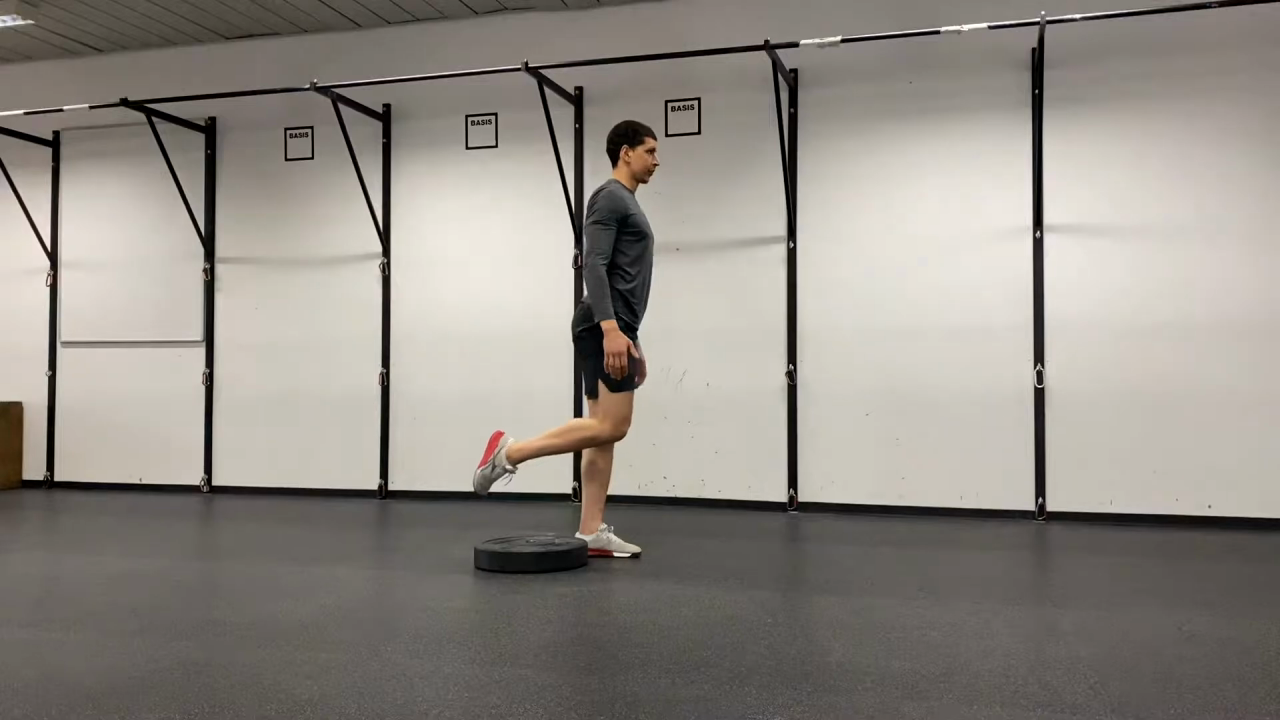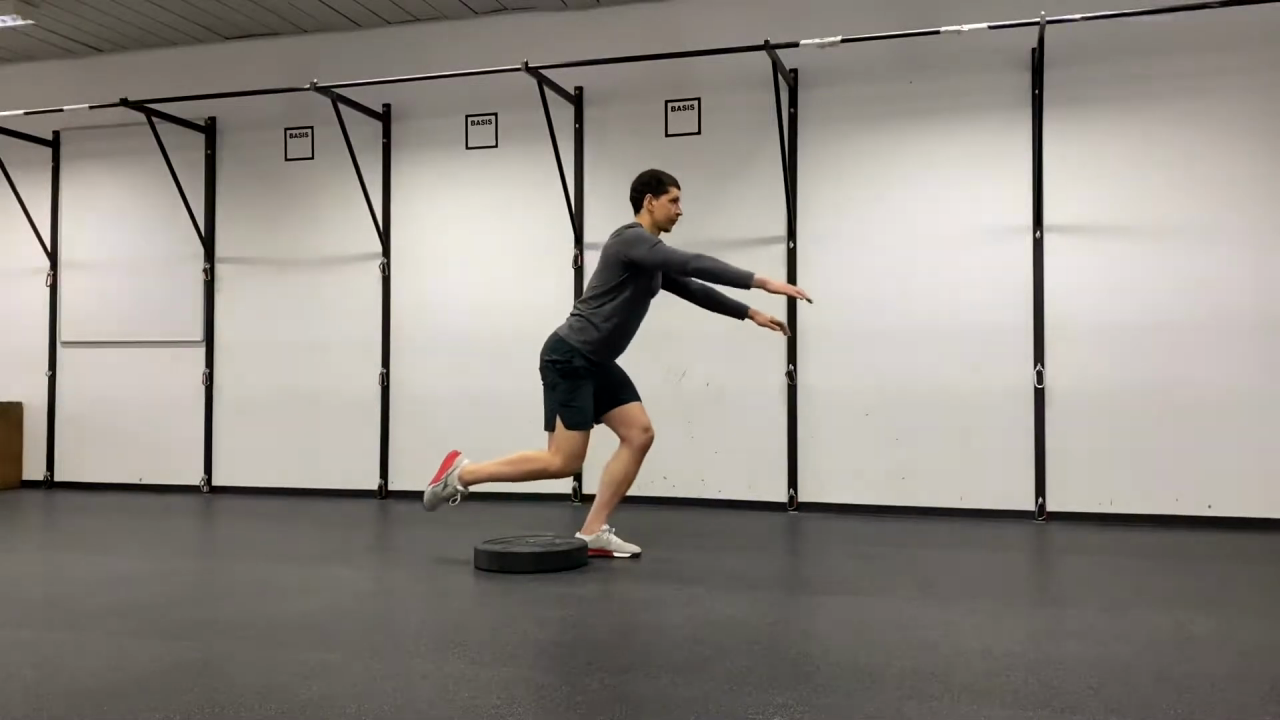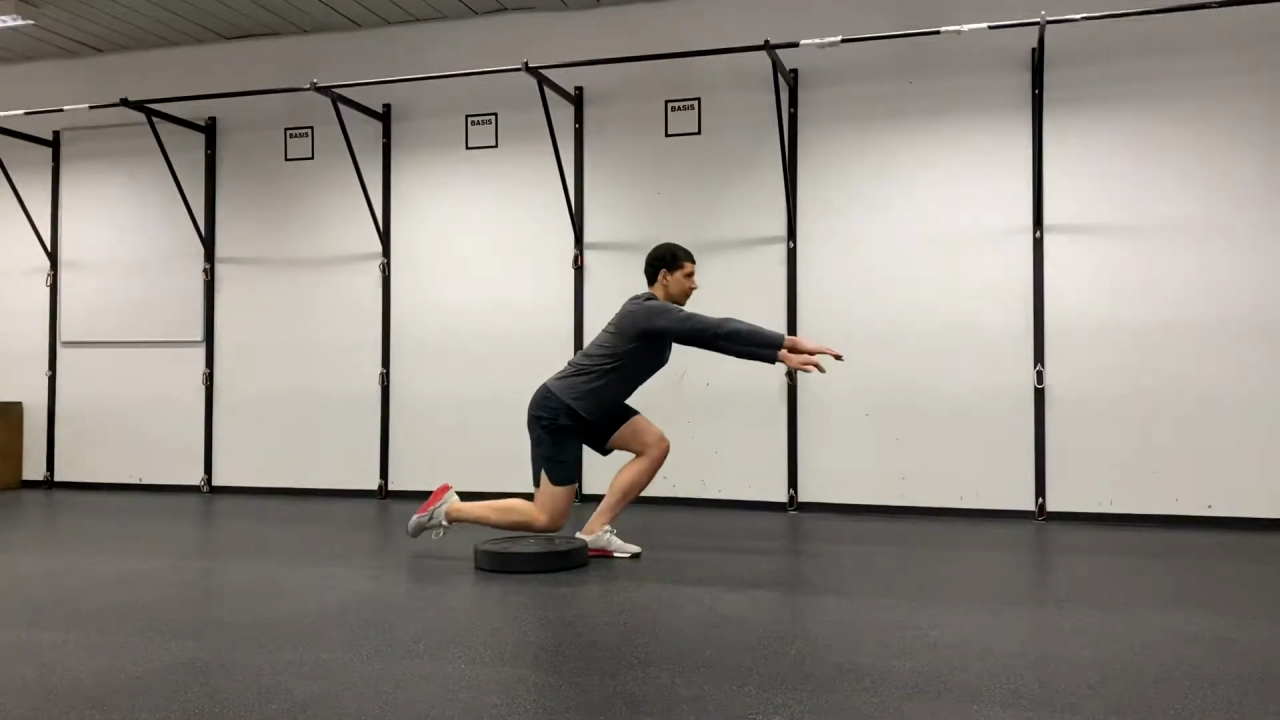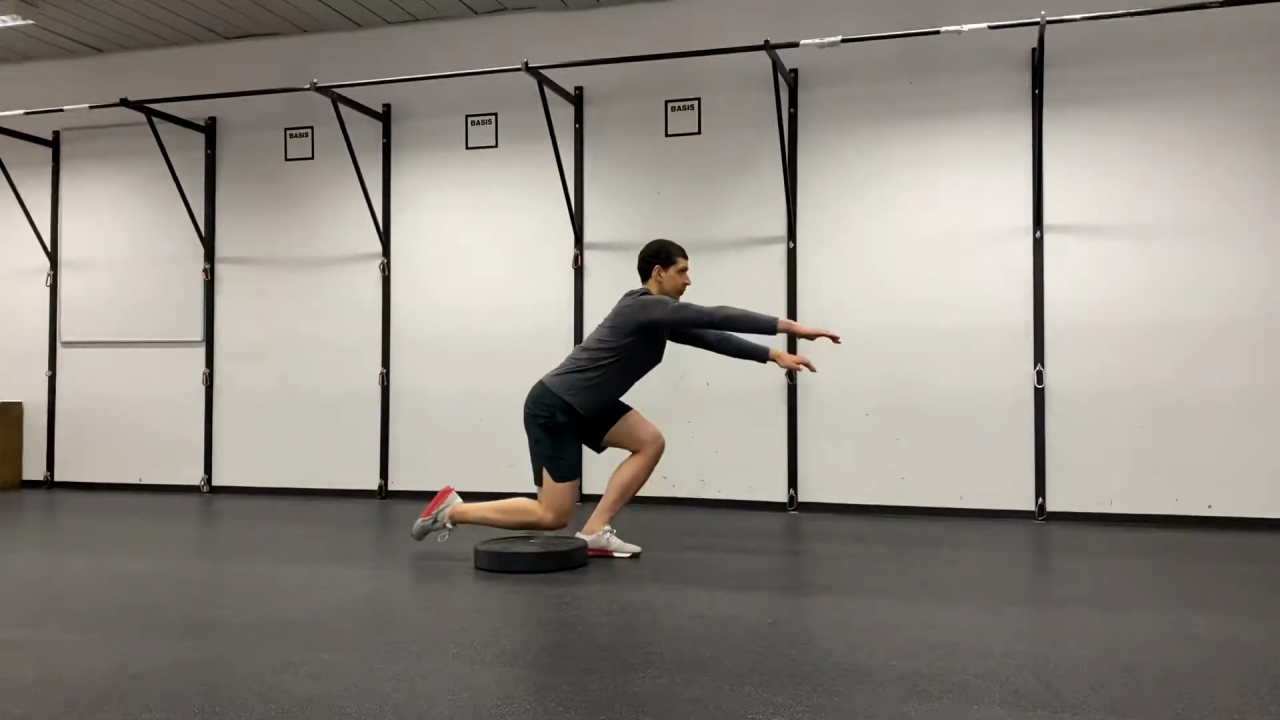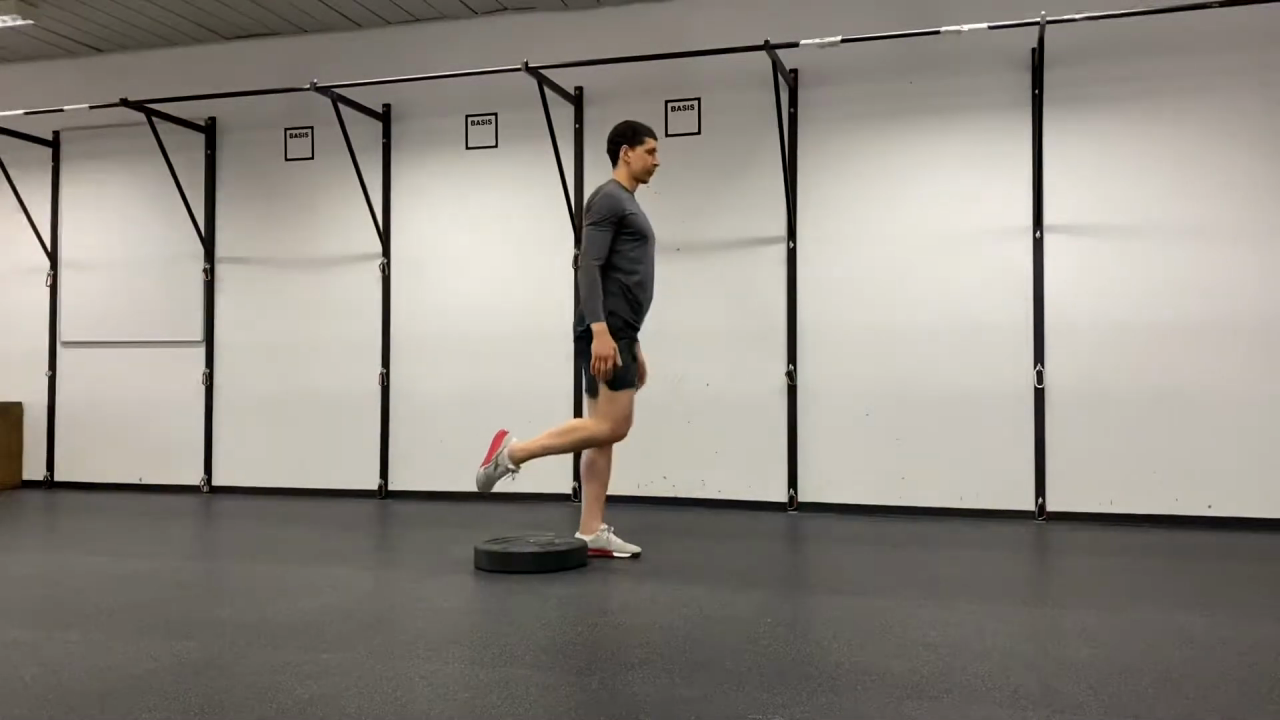
dt=1s
person 1, frame 1
left shoulder: (626, 204)
right shoulder: (610, 198)
right elbow: (594, 267)
left wrist: (631, 343)
right wrist: (611, 328)
left hip: (614, 329)
right hip: (603, 327)
left knee: (604, 430)
right knee: (611, 426)
left ankle: (592, 532)
right ankle: (510, 452)
person 1, frame 2
left shoulder: (648, 256)
right shoulder: (631, 240)
left elbow: (691, 287)
right elbow: (692, 264)
left wrist: (749, 313)
right wrist: (760, 282)
left hip: (595, 361)
right hip: (570, 357)
left knee: (639, 434)
right knee: (563, 462)
left ankle: (593, 532)
right ankle: (462, 474)
person 1, frame 3
left shoulder: (662, 317)
right shoulder: (647, 313)
left elbow: (716, 339)
right elbow: (718, 330)
left wrist: (781, 354)
right wrist: (790, 341)
left hip: (587, 407)
right hip: (557, 410)
left knee: (655, 445)
right knee: (548, 519)
left ankle: (595, 533)
right ankle: (446, 509)
person 1, frame 4
left shoulder: (657, 317)
right shoulder: (643, 306)
left elbow: (708, 337)
right elbow: (713, 318)
left wrist: (773, 355)
right wrist: (787, 325)
left hip: (580, 405)
right hip: (552, 408)
left knee: (650, 442)
right knee: (552, 516)
left ankle: (595, 532)
right ankle: (452, 511)
person 1, frame 5
left shoulder: (627, 206)
right shoulder: (608, 198)
right elbow: (589, 267)
left wrist: (633, 346)
right wrist: (600, 331)
left hip: (616, 329)
right hip: (604, 330)
left knee: (605, 430)
right knee: (611, 426)
left ankle: (591, 532)
right ankle: (513, 452)
